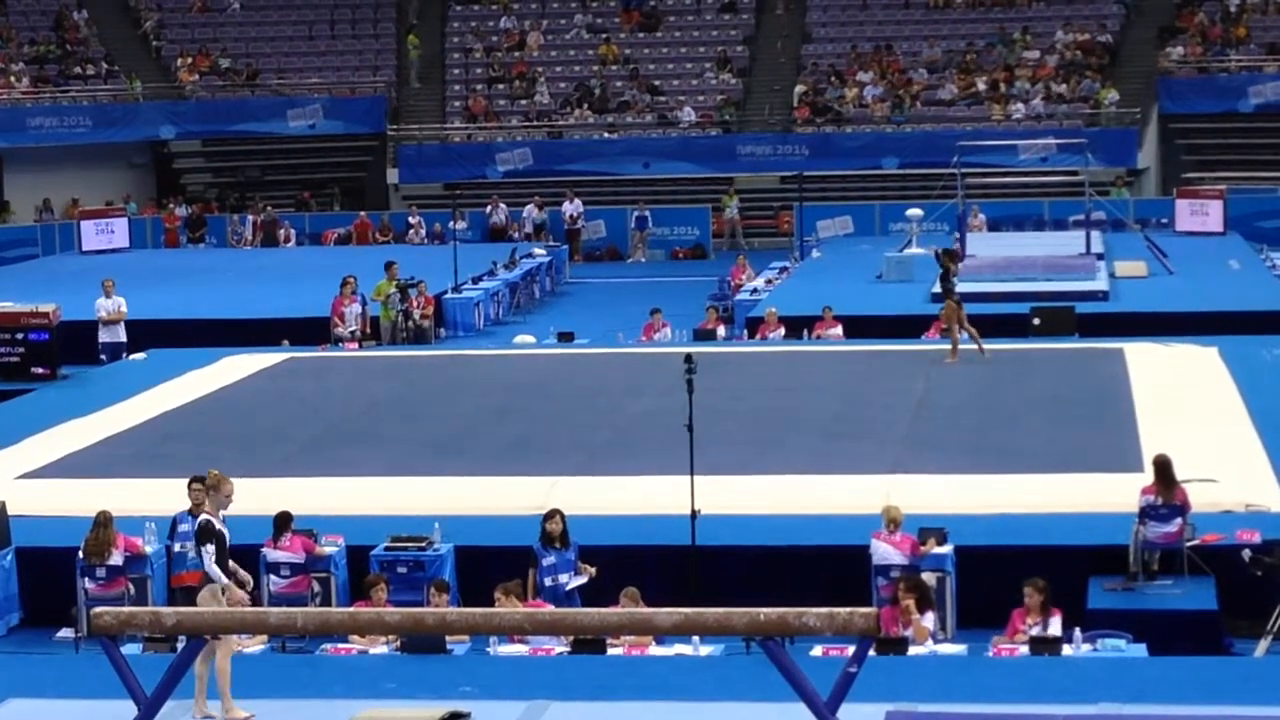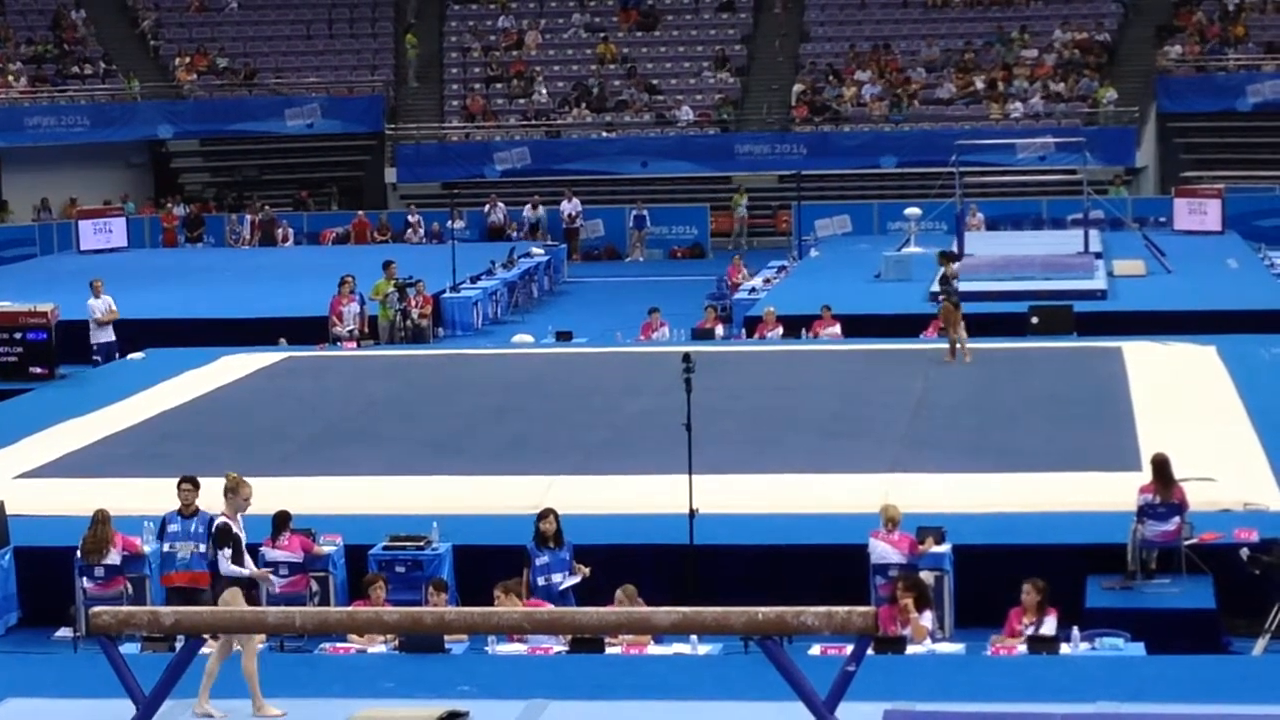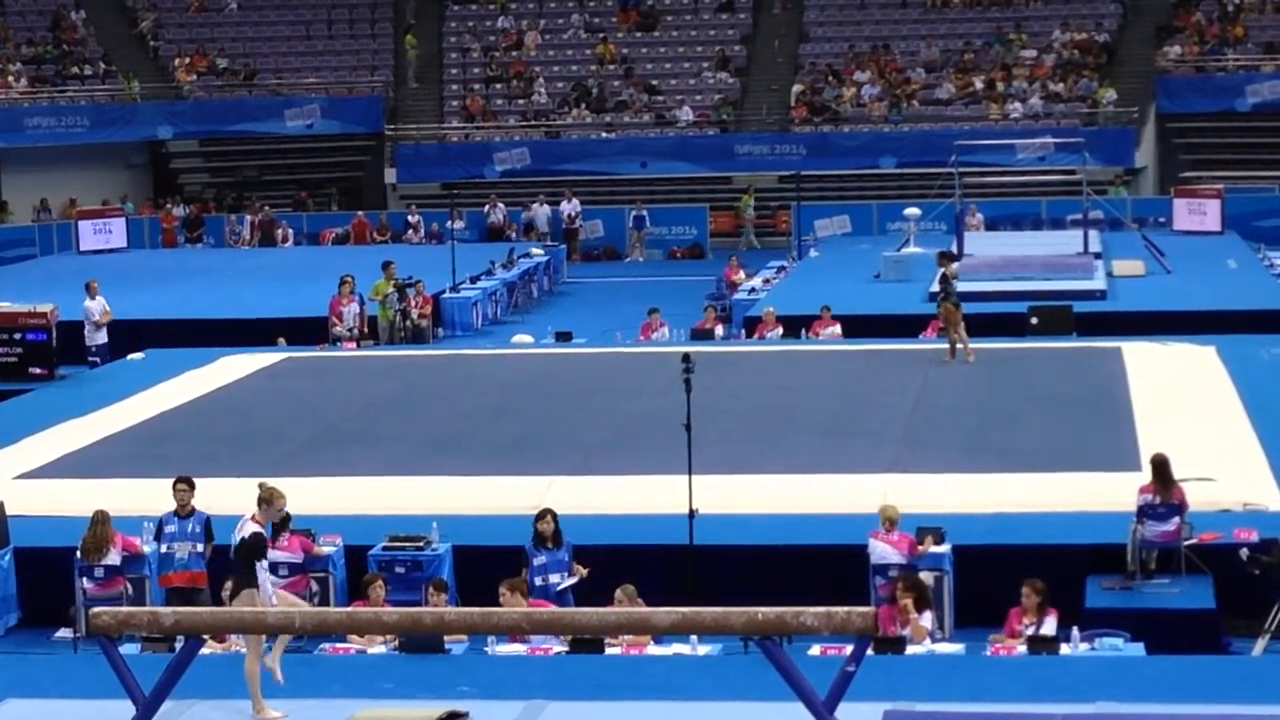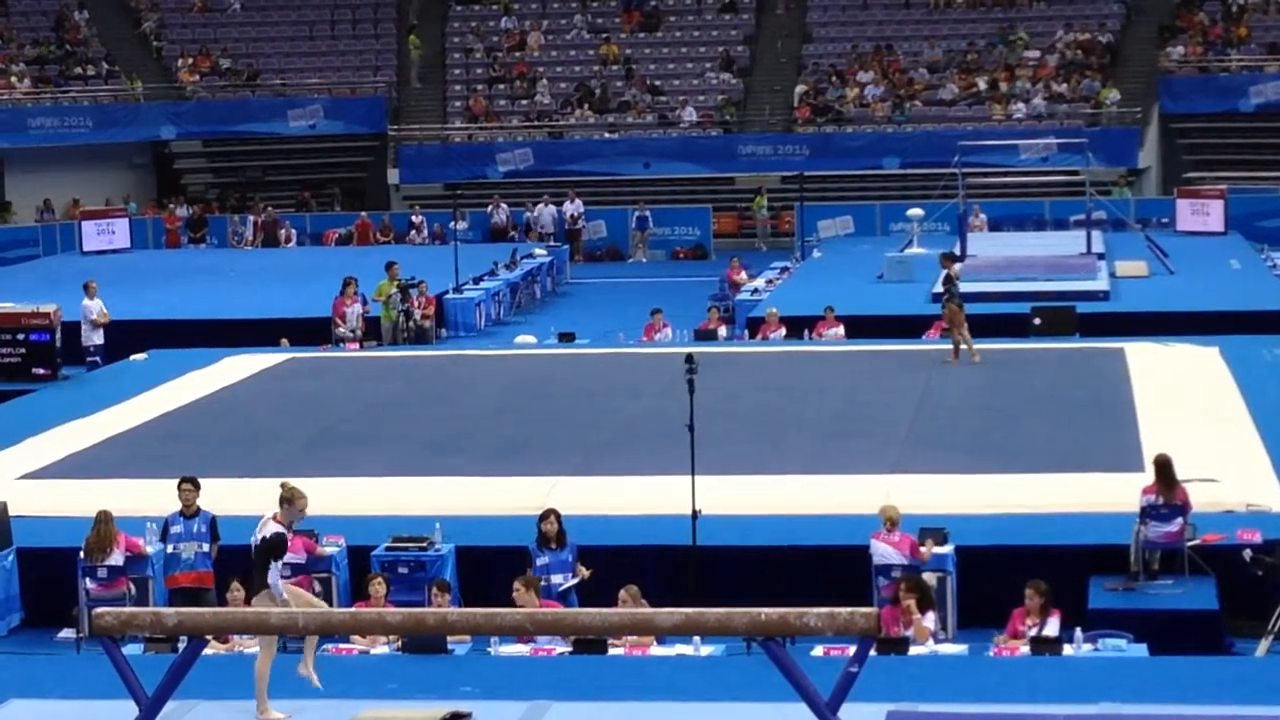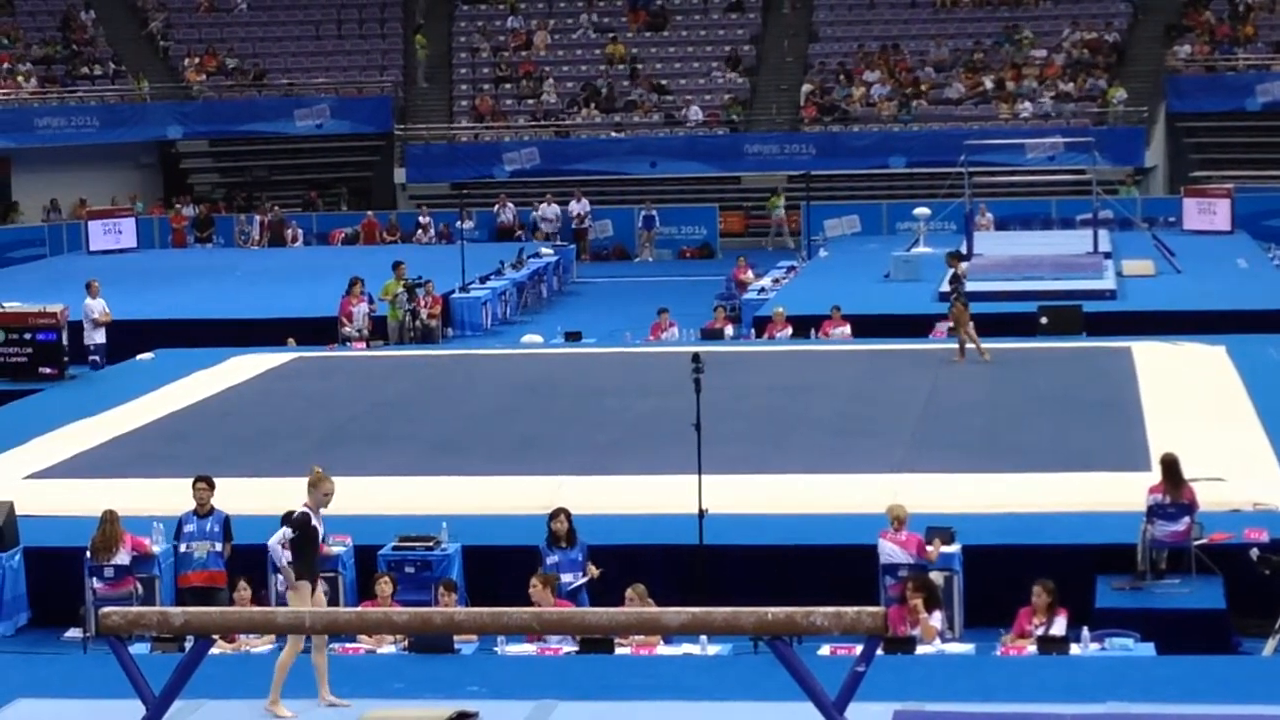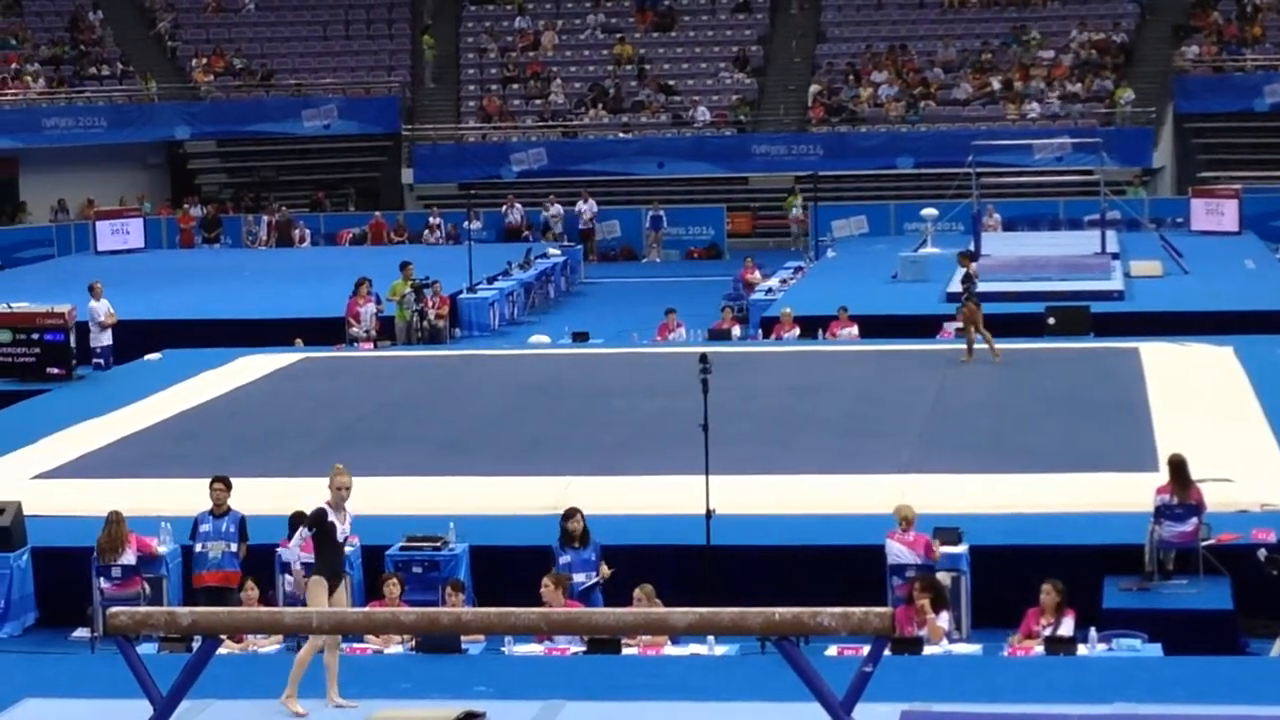
dt=0.4s
person 1, frame 1
left shoulder: (218, 518)
right shoulder: (205, 524)
right elbow: (209, 564)
left wrist: (239, 572)
right wrist: (232, 589)
left hip: (218, 589)
right hip: (210, 591)
left knee: (210, 647)
right knee: (226, 646)
person 1, frame 2
left shoulder: (238, 520)
right shoulder: (222, 527)
right elbow: (225, 568)
left wrist: (256, 573)
right wrist: (254, 575)
left hip: (236, 591)
right hip: (229, 593)
left knee: (224, 648)
right knee: (250, 647)
person 1, frame 3
left shoulder: (248, 520)
right shoulder: (257, 537)
left elbow: (241, 557)
right elbow: (263, 579)
right wrist: (274, 607)
left hip: (251, 588)
right hip: (245, 592)
left knee: (303, 610)
right knee: (255, 650)
left ankle: (273, 657)
person 1, frame 4
left shoulder: (269, 519)
right shoulder: (278, 537)
left elbow: (254, 543)
right elbow: (273, 578)
right wrist: (287, 603)
left hip: (271, 585)
right hip: (265, 592)
left knee: (322, 610)
right knee: (268, 651)
left ankle: (307, 664)
person 1, frame 5
left shoulder: (317, 516)
right shoulder: (303, 517)
right elbow: (273, 543)
right wrist: (286, 570)
left hip: (313, 582)
right hip: (300, 583)
left knee: (321, 640)
right knee: (295, 644)
left ankle: (324, 694)
person 1, frame 6
left shoulder: (348, 516)
right shoulder: (320, 514)
right elbow: (294, 543)
right wrist: (296, 573)
left hip: (338, 580)
right hip: (319, 579)
left knee: (334, 641)
right knee: (317, 640)
left ankle: (332, 695)
right ankle: (289, 694)
